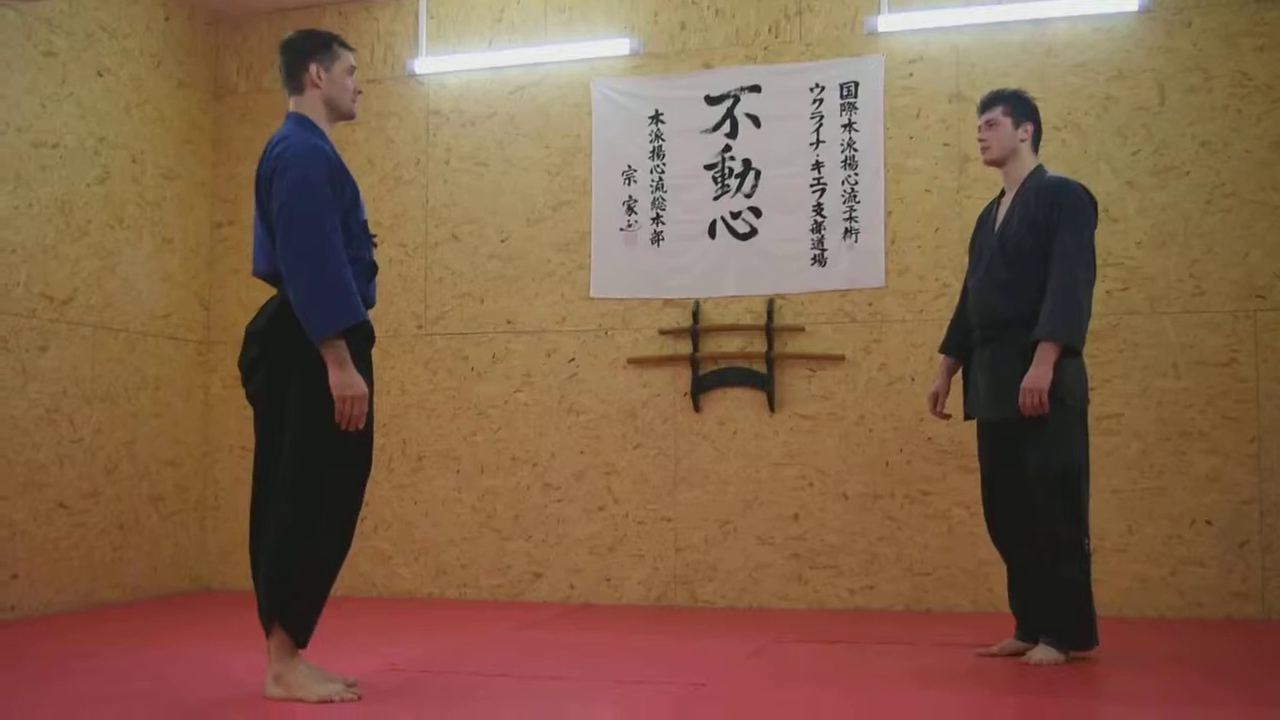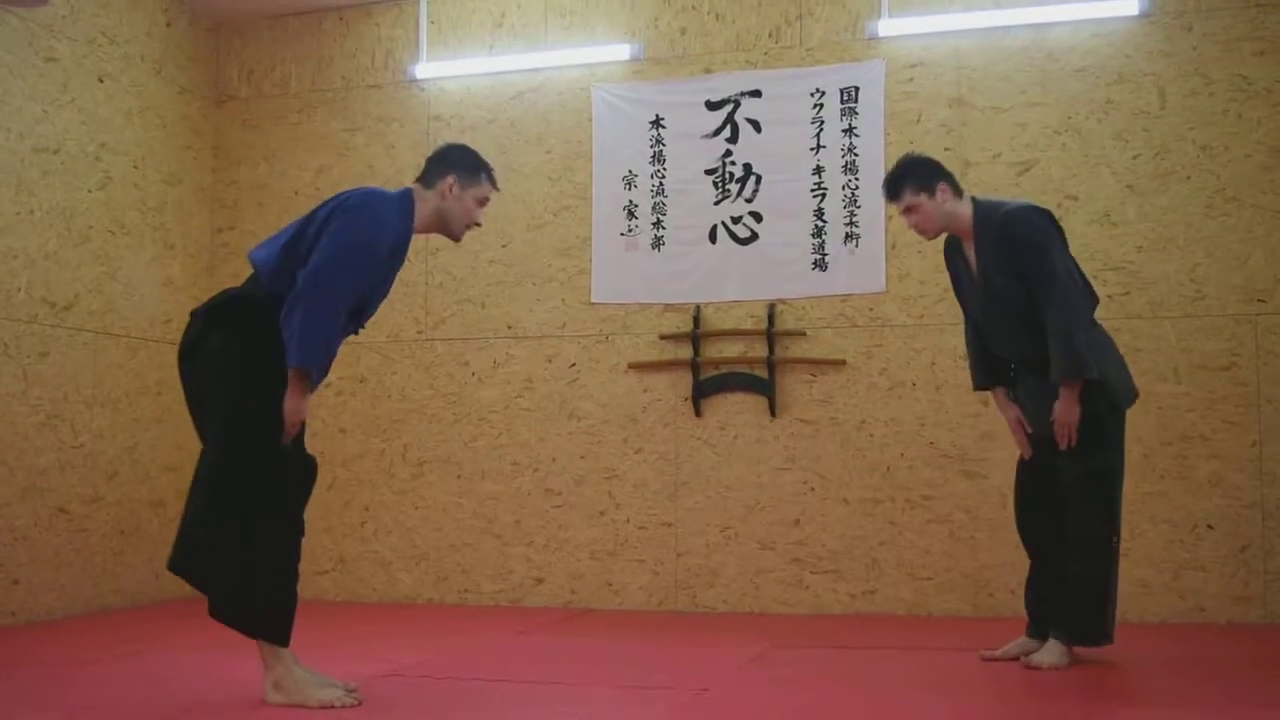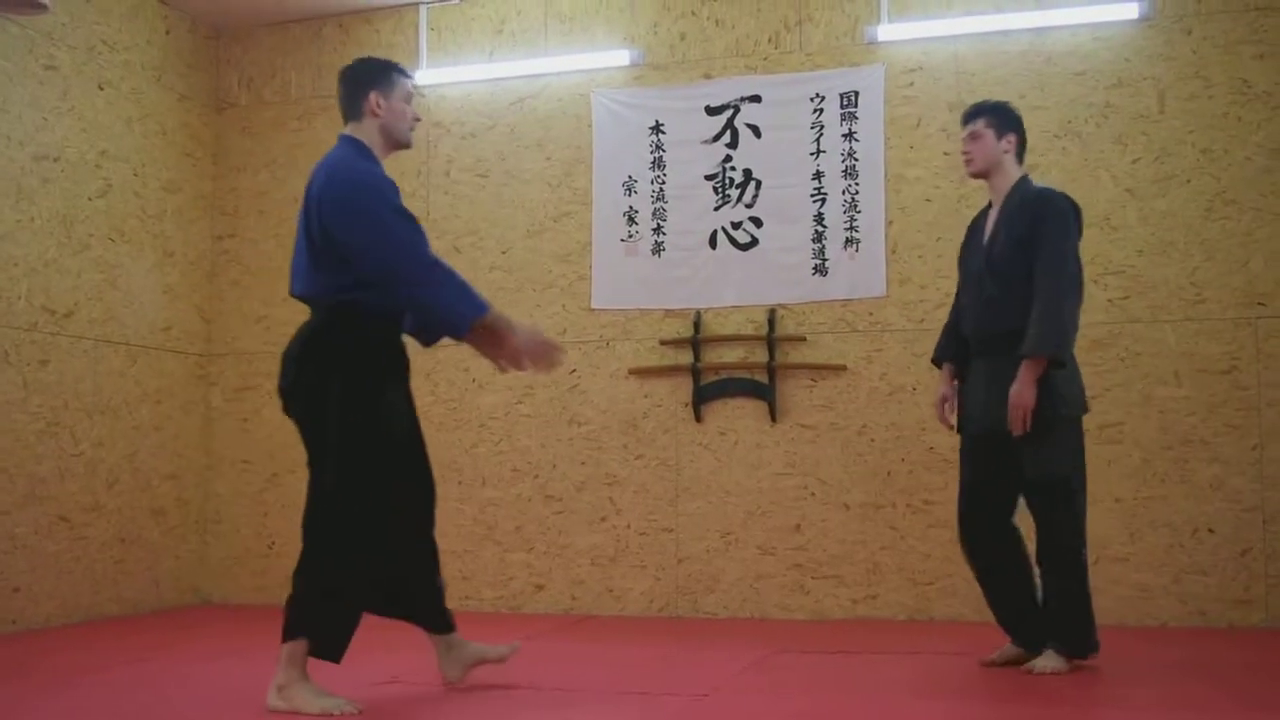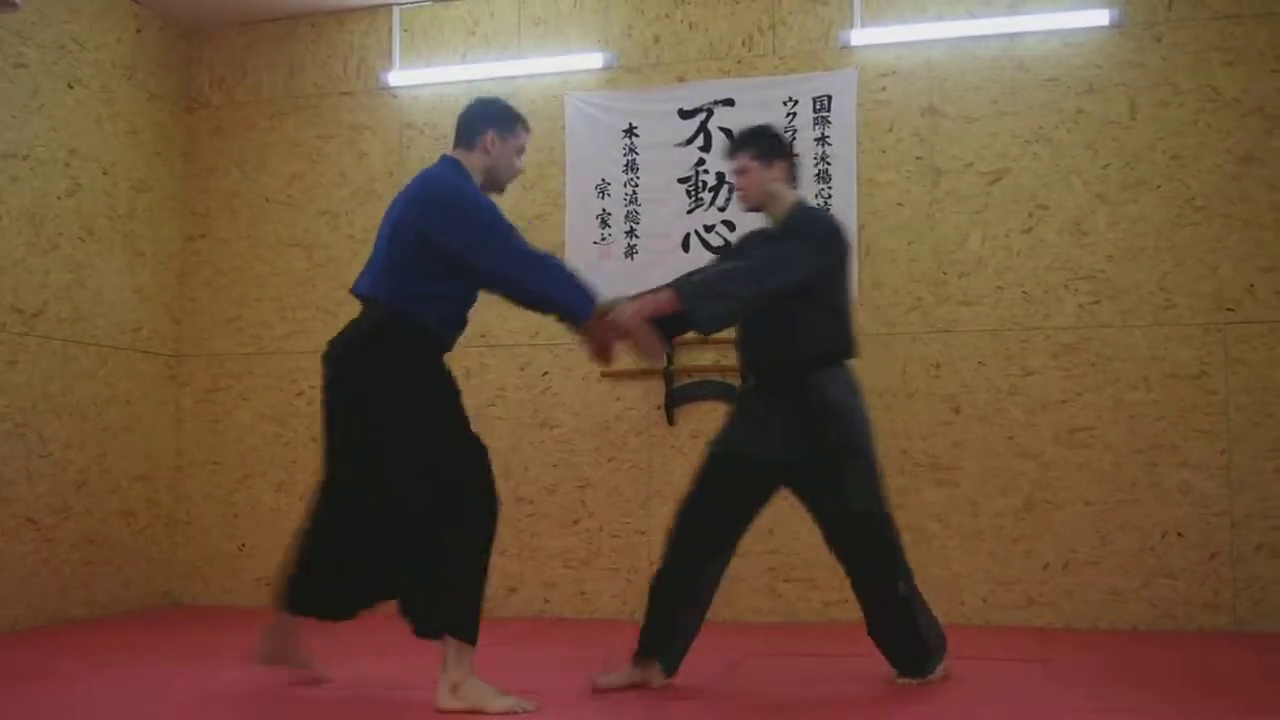
dt=1s
person 1, frame 1
left shoulder: (304, 152)
right shoulder: (302, 153)
right elbow: (312, 269)
right wrist: (341, 363)
left hip: (306, 348)
right hip: (313, 351)
left knee: (304, 502)
right knee: (309, 503)
left ankle: (287, 659)
right ankle: (284, 666)
person 1, frame 2
left shoulder: (383, 223)
right shoulder: (374, 216)
right elbow: (317, 300)
left wrist: (294, 384)
right wrist: (298, 389)
left hip: (254, 350)
right hip: (238, 347)
left knee: (272, 500)
right knee: (258, 502)
left ankle: (282, 664)
right ankle: (280, 672)
person 1, frame 3
left shoulder: (355, 176)
right shoulder: (350, 177)
left elbow: (398, 279)
right elbow: (415, 269)
left wrist: (475, 336)
right wrist: (502, 331)
left hip: (362, 361)
right hip: (345, 365)
left knee: (402, 505)
right knee: (348, 516)
left ankle: (449, 649)
person 1, frame 4
left shoulder: (438, 194)
right shoulder: (453, 199)
left elbow: (491, 270)
right elbow: (521, 266)
left wrist: (585, 320)
right wrist: (608, 319)
left hip: (375, 360)
right hip: (392, 367)
left knee: (354, 505)
right knee: (457, 504)
left ankle: (283, 634)
person 2, frame 1
left shoulder: (1062, 196)
right shoulder: (990, 215)
left elbow: (1070, 286)
left wrist: (1043, 363)
right wrist: (947, 370)
left hip: (1042, 378)
right hip: (994, 382)
left knee: (1054, 508)
right knee: (1007, 510)
left ankle: (1065, 633)
right ankle: (1031, 625)
person 2, frame 2
left shoulder: (1020, 225)
right shoulder: (955, 251)
left elbow: (1067, 312)
right elbow: (980, 331)
left wrist: (1069, 396)
right wrist: (1005, 402)
left hip: (1085, 385)
right hip: (1036, 386)
left knee: (1086, 513)
right knee: (1036, 511)
left ankle: (1070, 632)
right ankle: (1041, 627)
person 2, frame 3
left shoulder: (1048, 207)
right shoulder: (980, 225)
left elbow: (1057, 299)
left wrist: (1027, 377)
right wrist: (948, 376)
left hip: (1037, 385)
right hip: (983, 388)
left knee: (1055, 519)
right knee: (980, 521)
left ankle: (1066, 641)
right ankle: (1026, 634)
person 2, frame 4
left shoulder: (814, 233)
right shoulder: (759, 243)
left elbow: (740, 283)
right elbow: (727, 283)
left wrist: (648, 305)
right wrist: (630, 309)
left hip: (818, 405)
right hip: (765, 404)
left knee: (862, 538)
right knee: (700, 528)
left ankle: (920, 657)
right ankle: (653, 658)
